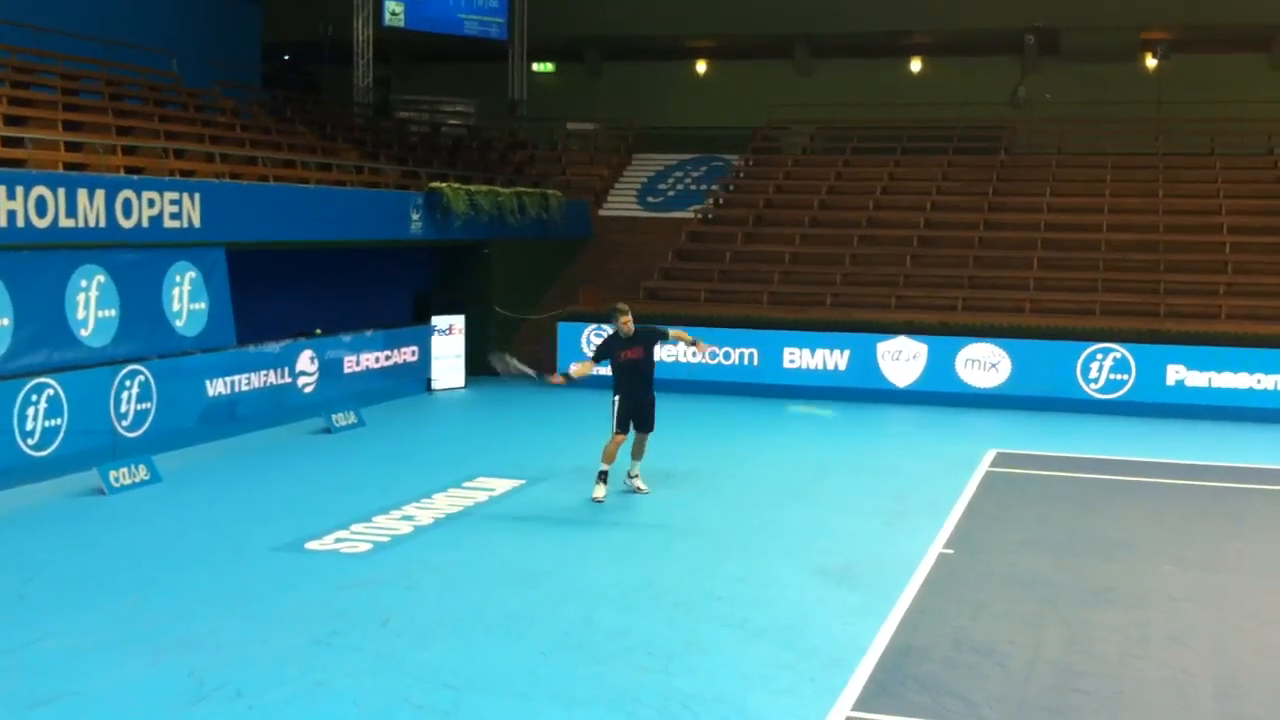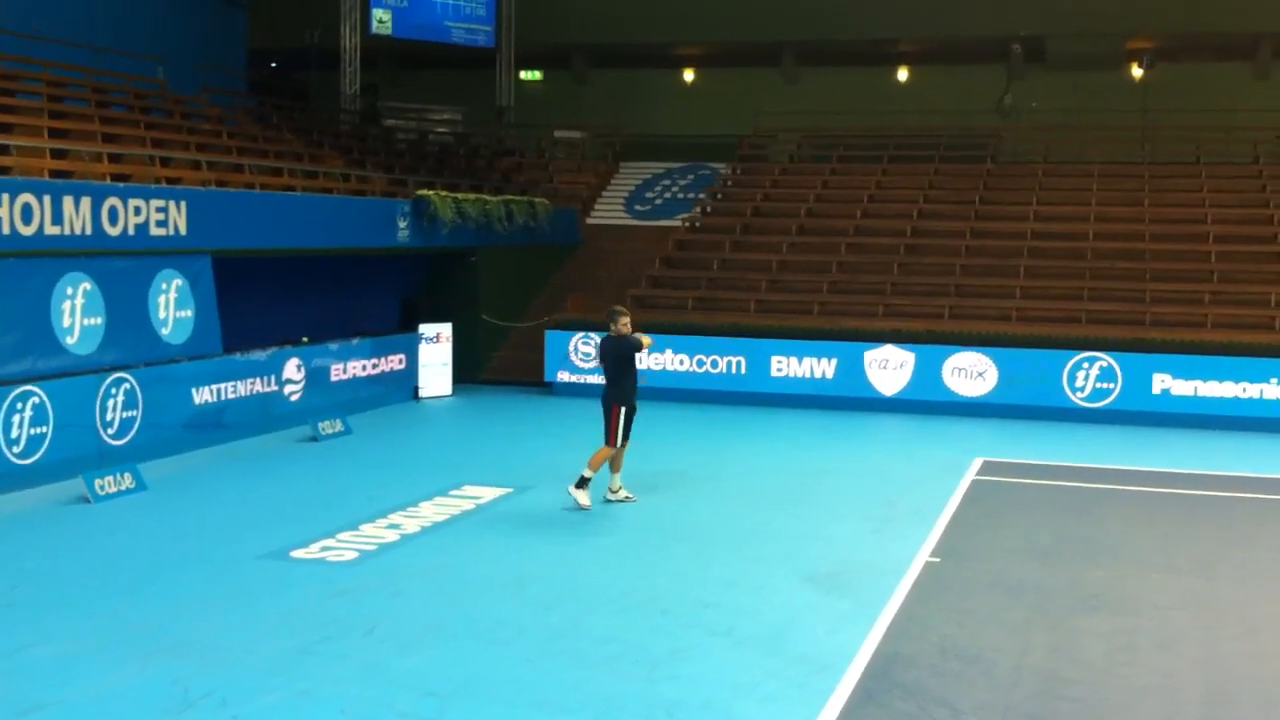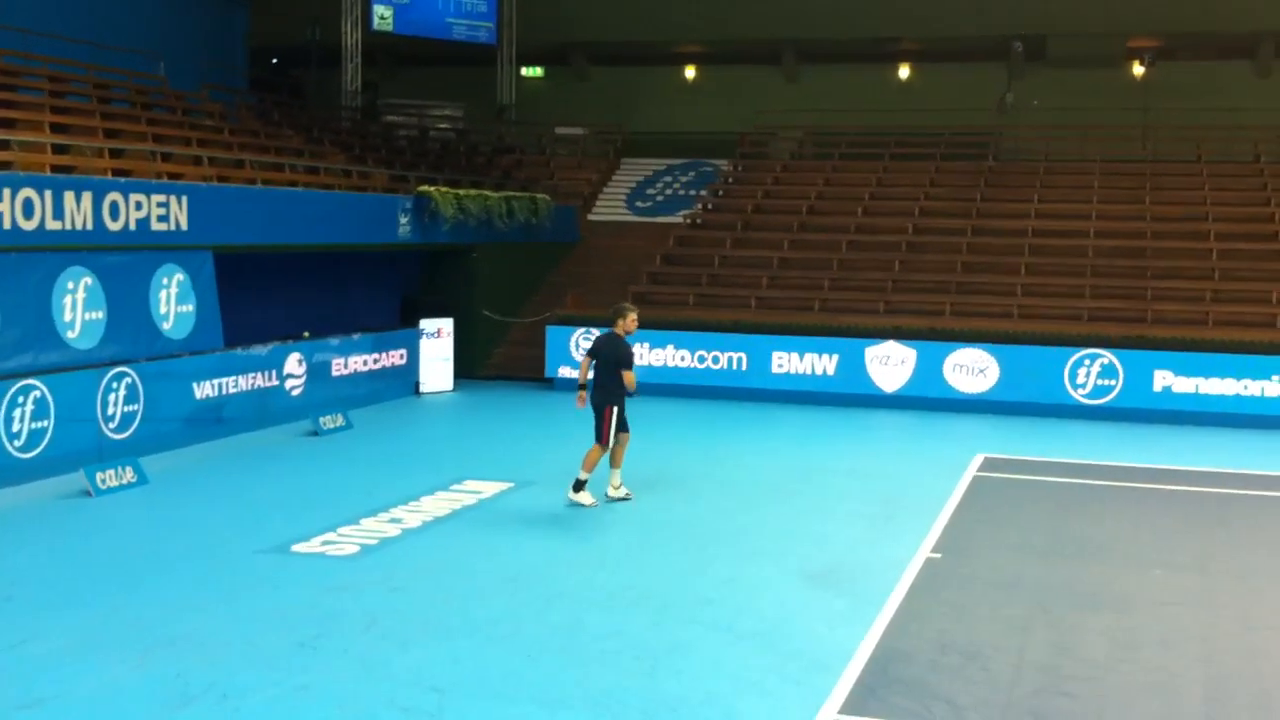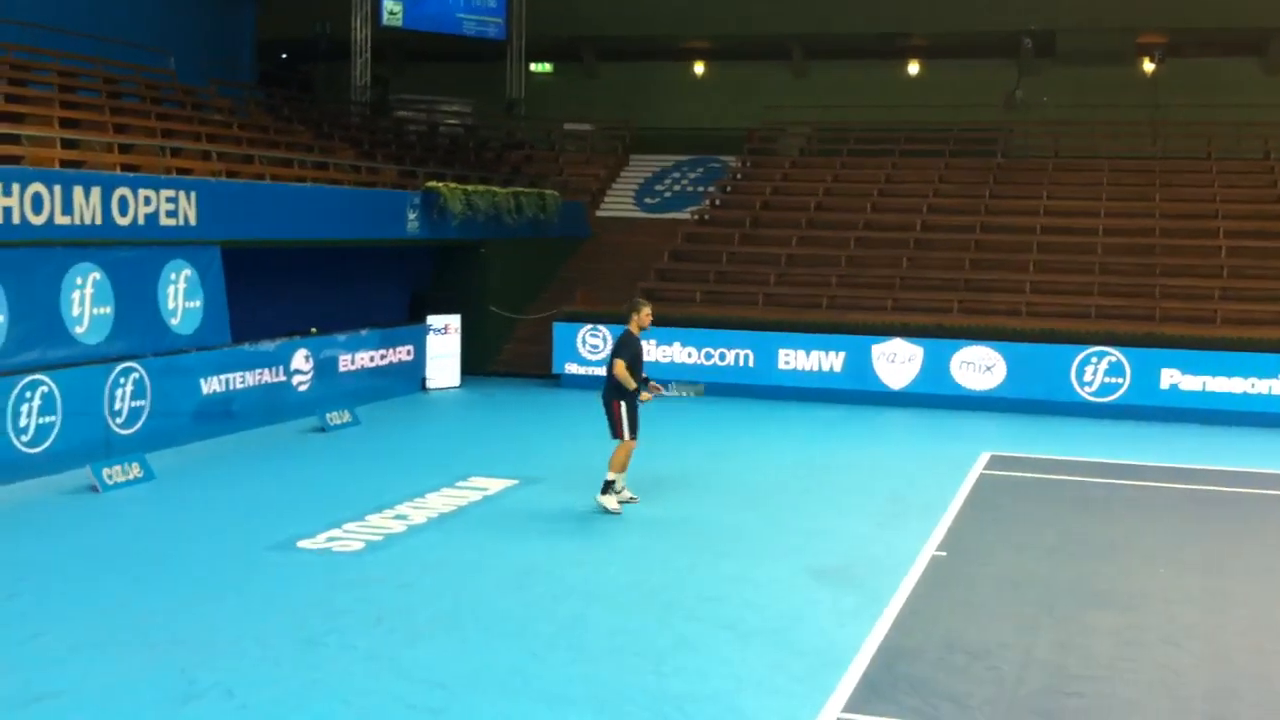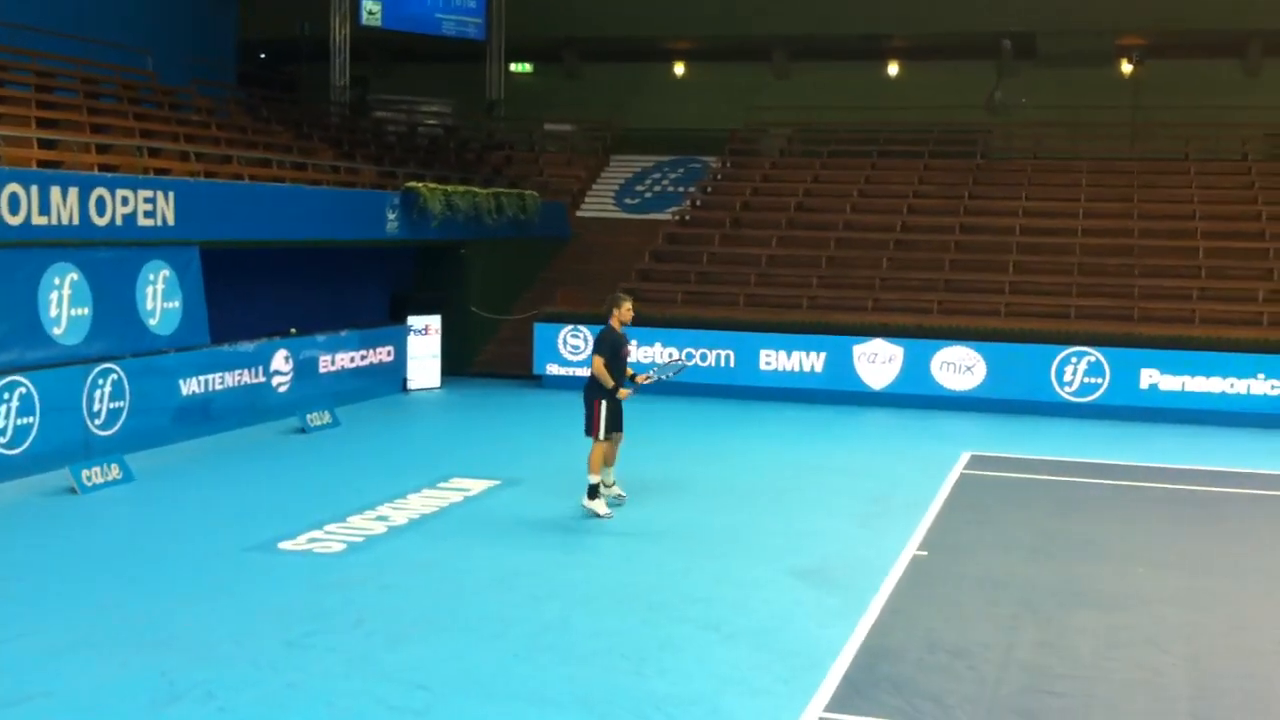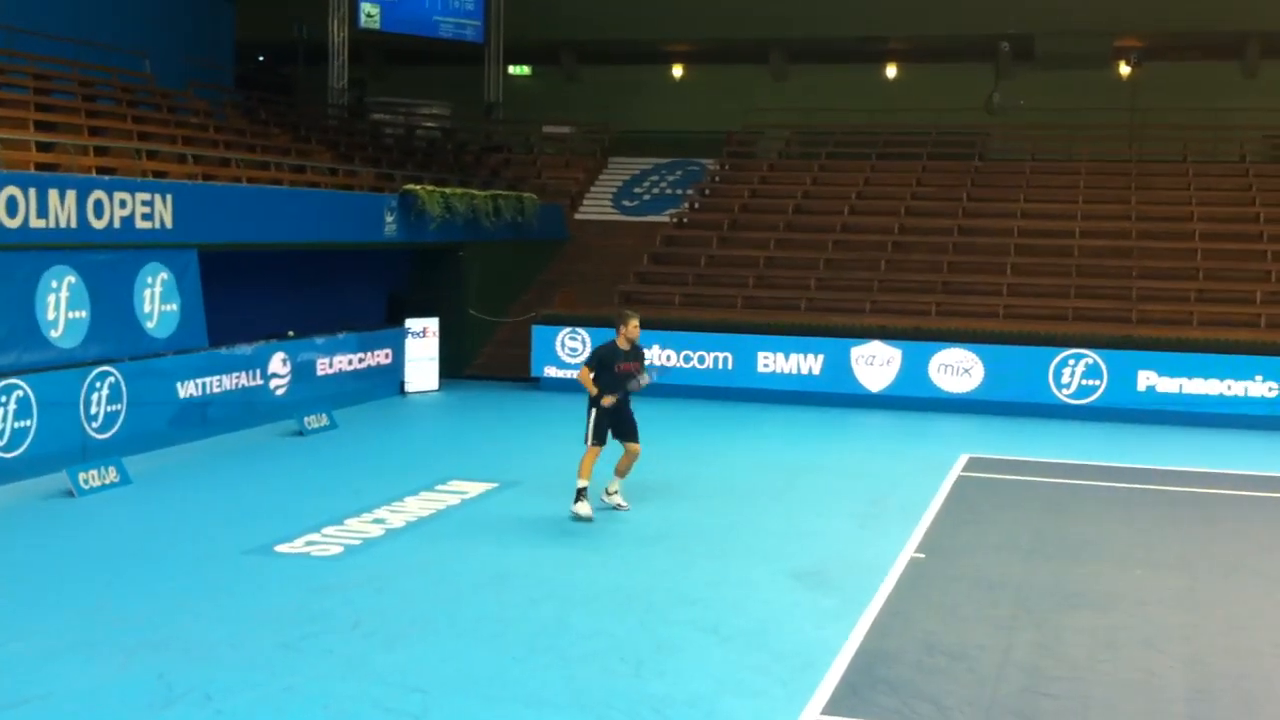
dt=0.4s
person 1, frame 1
left shoulder: (646, 332)
right shoulder: (610, 343)
left elbow: (674, 334)
right elbow: (589, 364)
left wrist: (695, 343)
right wrist: (568, 376)
left hip: (645, 395)
right hip: (624, 396)
left knee: (642, 436)
right knee: (618, 438)
left ankle: (633, 475)
right ankle: (601, 480)
person 1, frame 2
left shoulder: (605, 342)
right shoulder: (624, 343)
right elbow: (646, 342)
right wrist: (640, 336)
left hip: (614, 398)
right hip: (621, 401)
left knee: (619, 446)
right knee: (612, 447)
left ankle: (615, 489)
right ankle: (580, 486)
person 1, frame 3
left shoulder: (601, 339)
right shoulder: (624, 348)
left elbow: (585, 363)
right elbow: (628, 380)
left wrist: (582, 388)
right wrist: (633, 390)
left hip: (603, 397)
right hip: (610, 401)
left knee: (623, 437)
right knee: (602, 445)
left ankle: (615, 486)
right ankle: (577, 489)
person 1, frame 4
left shoulder: (634, 339)
right shoulder: (626, 340)
right elbow: (618, 370)
left wrist: (646, 382)
right wrist: (638, 391)
left hip: (627, 398)
right hip: (618, 398)
left knee: (629, 443)
right knee: (628, 442)
left ankle: (618, 489)
right ankle: (606, 492)
person 1, frame 5
left shoulder: (622, 336)
right shoulder: (606, 336)
right elbow: (597, 367)
left wrist: (634, 376)
right wrist: (616, 389)
left hip: (612, 396)
right hip: (600, 396)
left knee: (616, 438)
right knee: (601, 442)
left ankle: (608, 484)
right ankle: (592, 495)
person 1, frame 6
left shoulder: (637, 351)
right shoulder: (604, 351)
left elbow: (643, 374)
right elbow: (583, 373)
left wrist: (641, 380)
right wrist: (598, 396)
left hip: (623, 408)
right hip: (600, 407)
left knee: (633, 451)
right knee: (594, 449)
left ankle: (612, 492)
right ankle: (581, 500)
